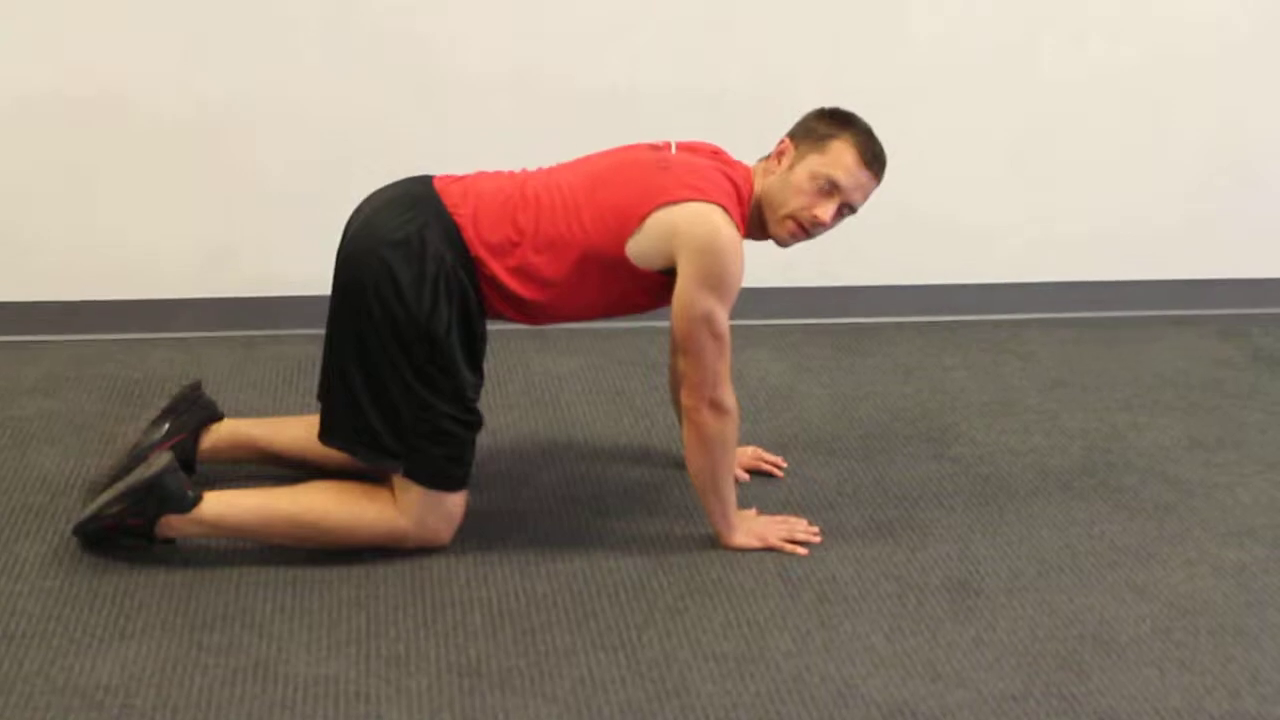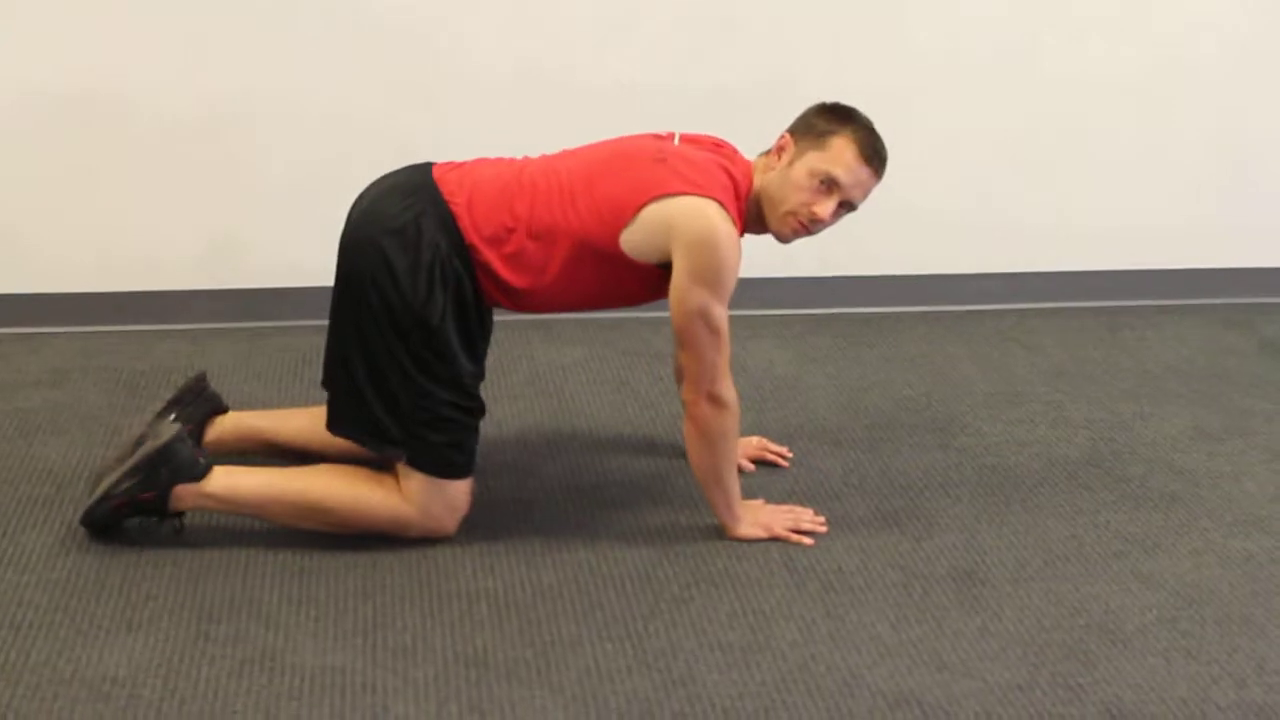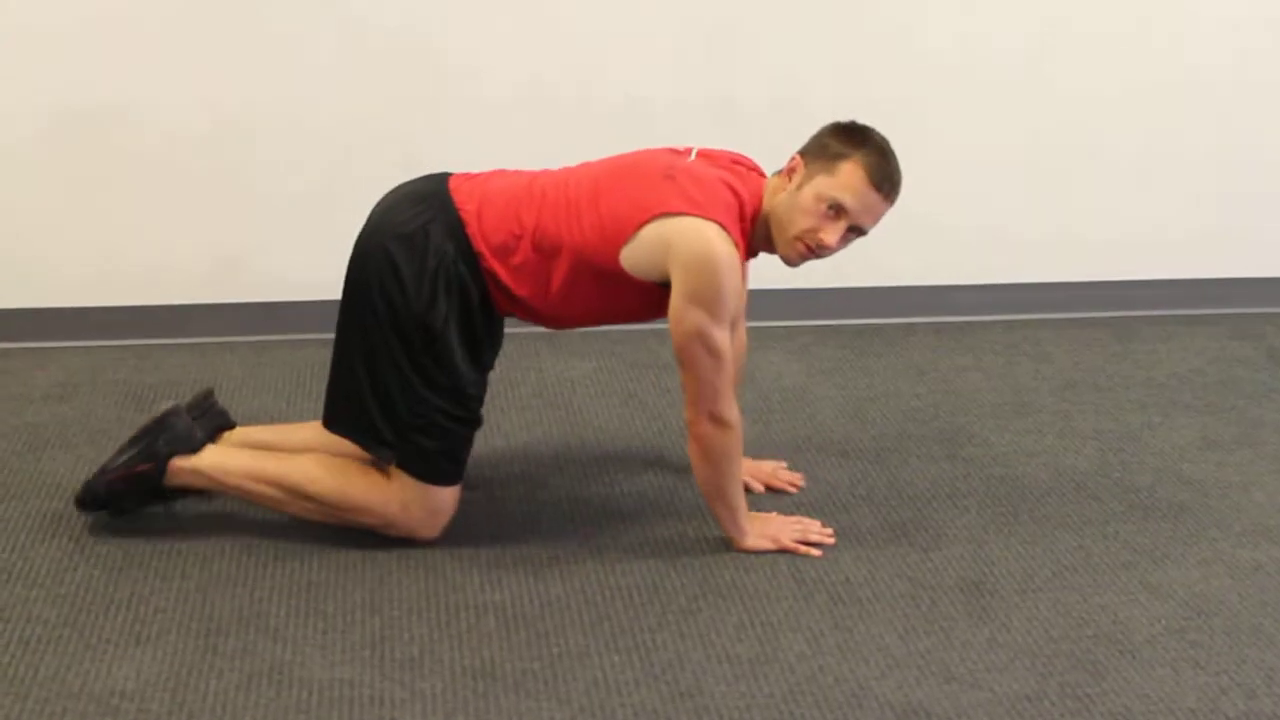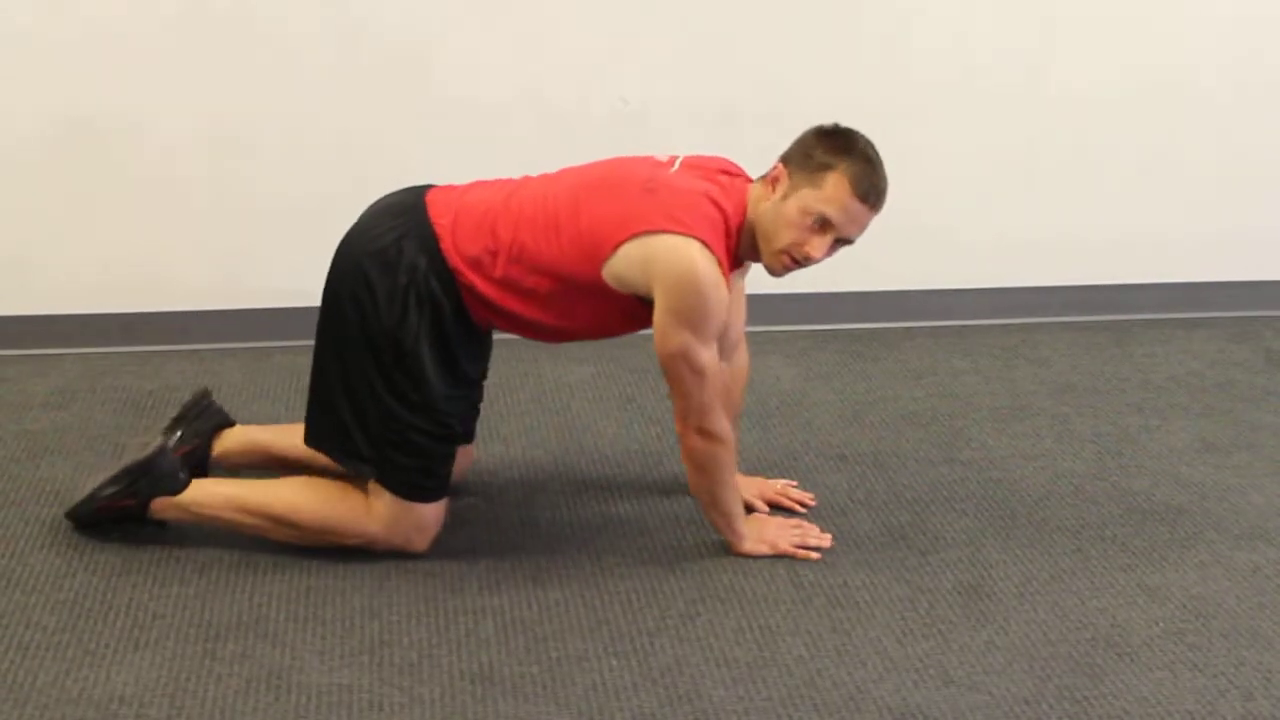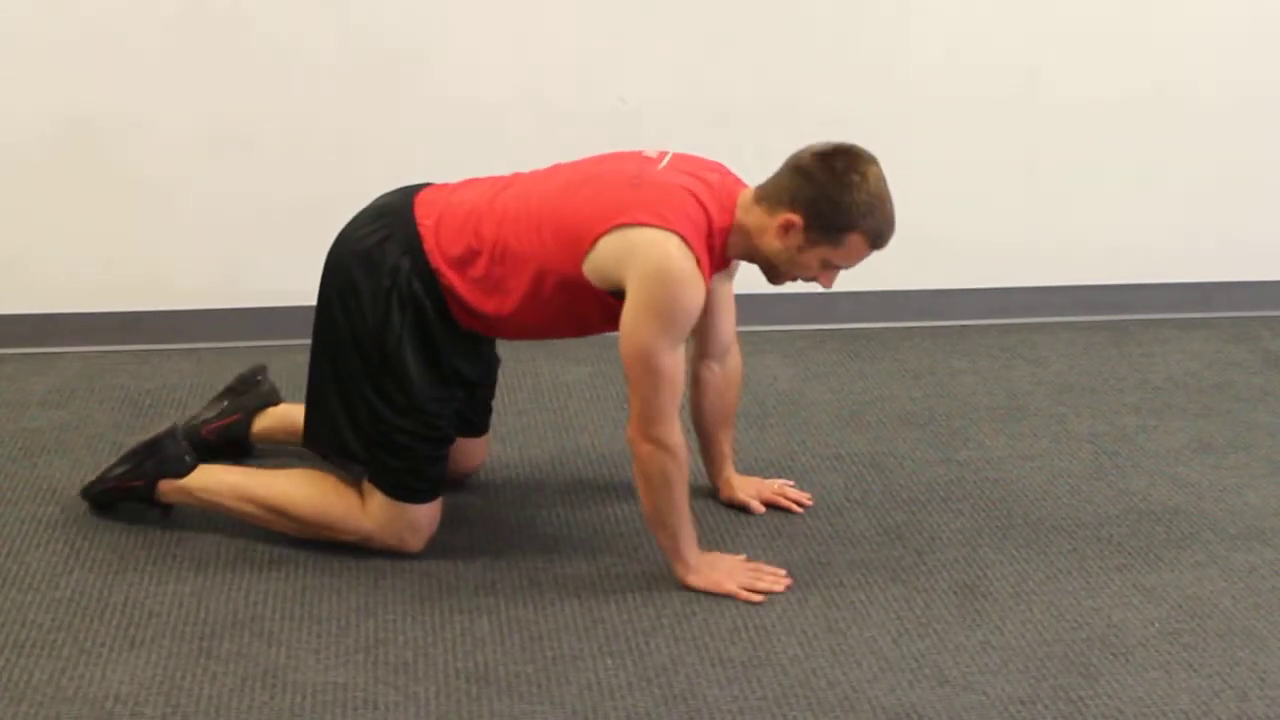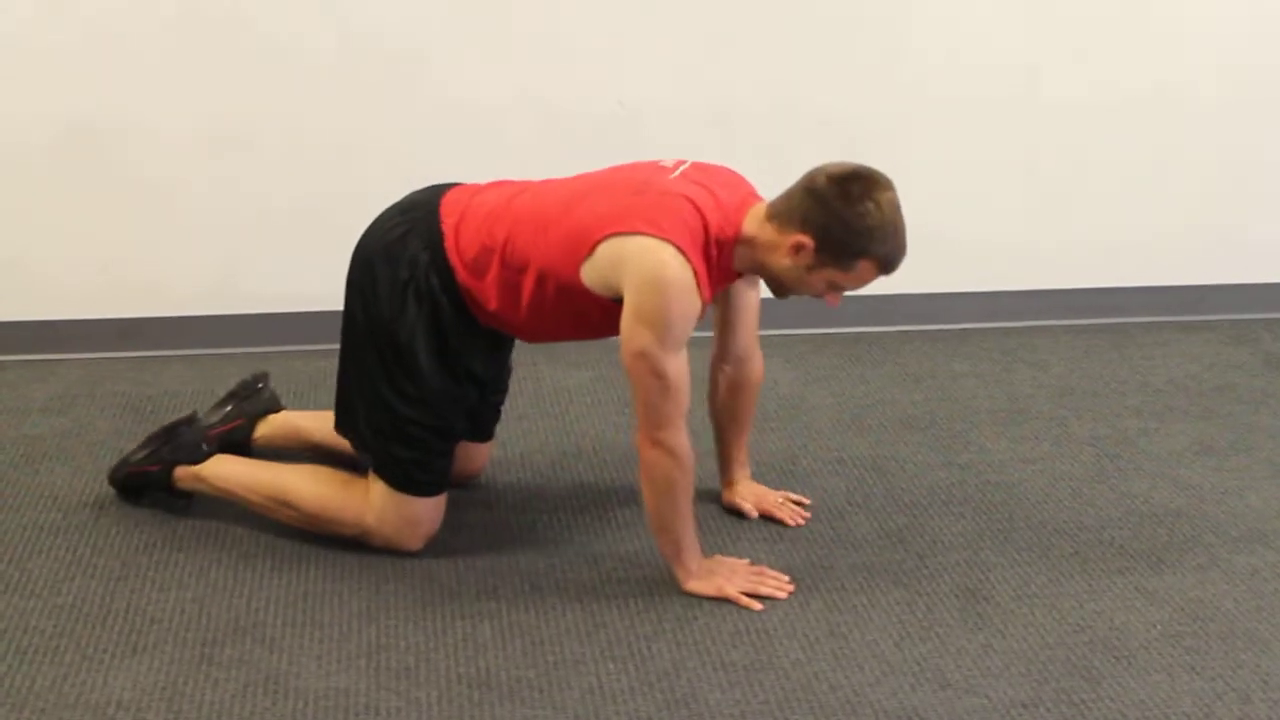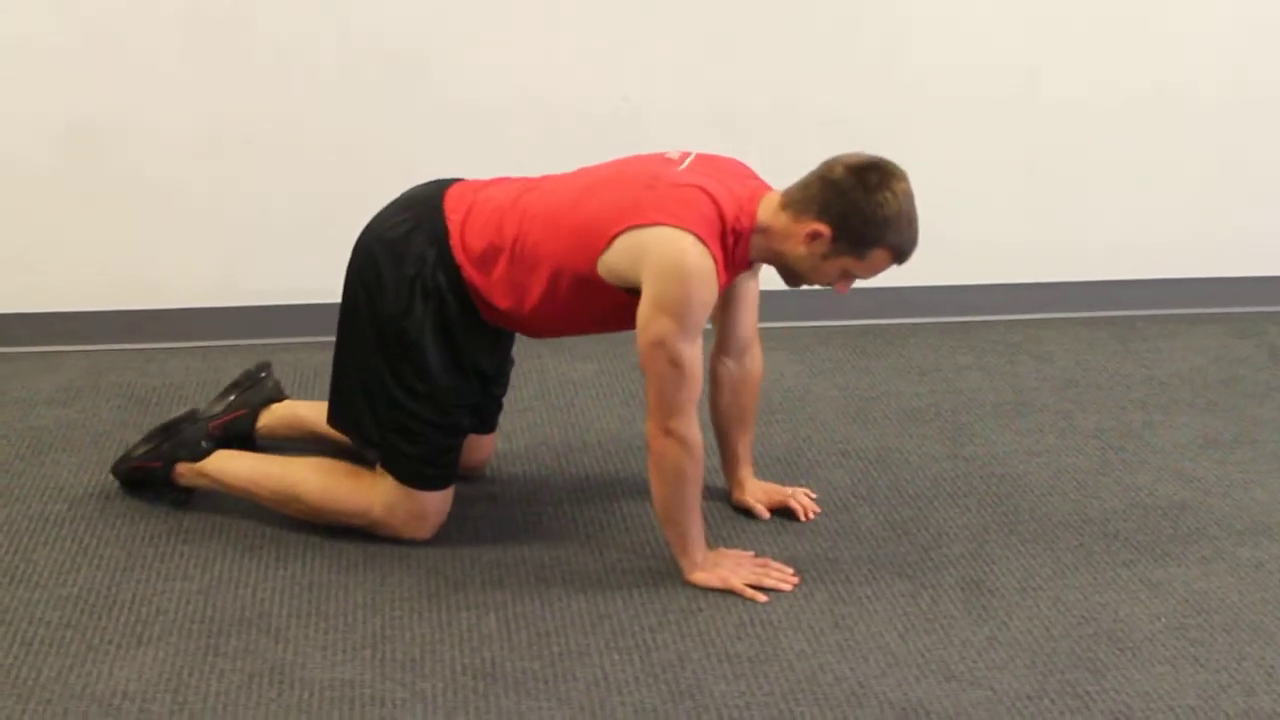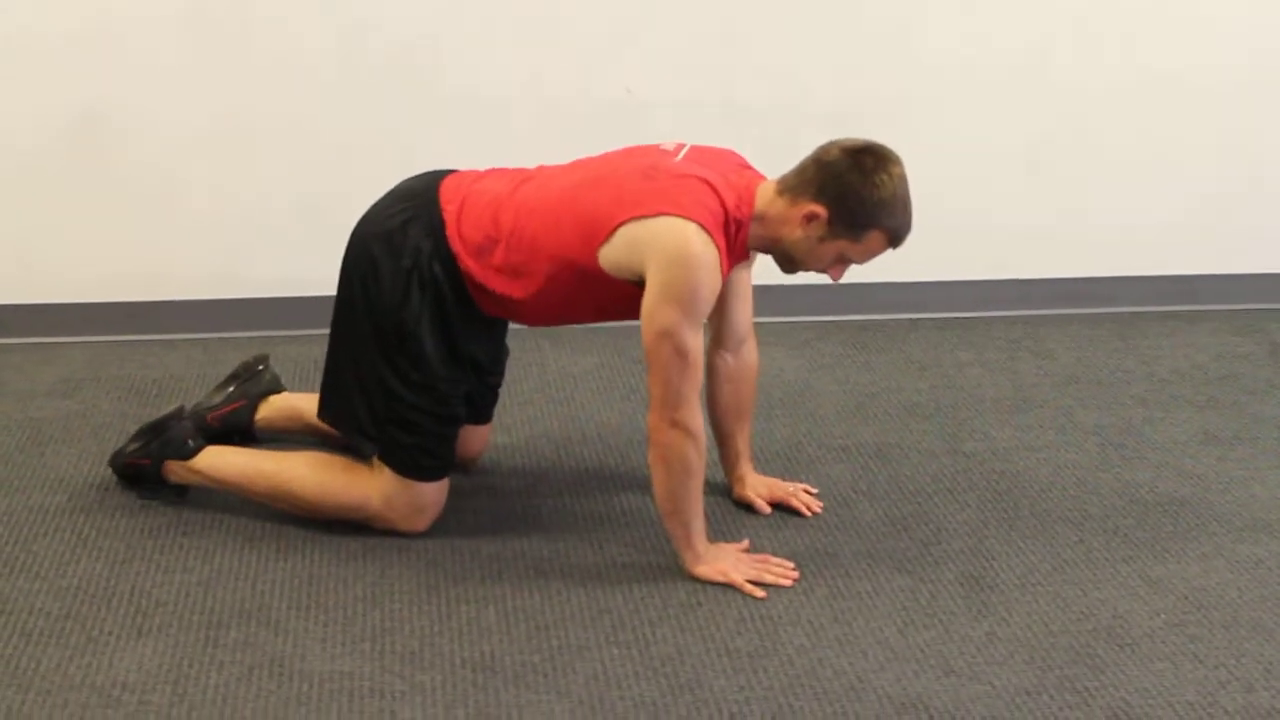
dt=0.4s
person 1, frame 1
left shoulder: (710, 175)
right shoulder: (714, 233)
left elbow: (687, 354)
right elbow: (707, 397)
left wrist: (714, 449)
right wrist: (730, 525)
left hip: (412, 225)
right hip: (419, 266)
left knee: (402, 447)
right knee: (427, 516)
left ankle: (204, 432)
right ankle: (171, 505)
person 1, frame 2
left shoulder: (716, 168)
right shoulder: (709, 226)
left elbow: (694, 345)
right elbow: (706, 389)
left wrist: (715, 440)
right wrist: (735, 516)
left hip: (417, 216)
right hip: (418, 252)
left knee: (408, 438)
right knee: (433, 505)
left ankle: (211, 422)
right ankle: (184, 478)
person 1, frame 3
left shoulder: (739, 184)
right shoulder: (708, 244)
left elbow: (730, 334)
right elbow: (709, 410)
left wrist: (729, 461)
right wrist: (740, 526)
left hip: (438, 225)
right hip: (426, 261)
left knee: (416, 449)
right knee: (419, 509)
left ankle: (218, 433)
right ankle: (182, 461)
person 1, frame 4
left shoulder: (729, 194)
right shoulder: (691, 262)
left elbow: (728, 355)
right elbow: (702, 426)
left wrist: (734, 480)
right wrist: (739, 531)
left hip: (426, 239)
right hip: (402, 280)
left knee: (440, 464)
right knee: (405, 524)
left ankle: (218, 440)
right ankle: (169, 492)
person 1, frame 5
left shoulder: (723, 200)
right shoulder: (670, 259)
left elbow: (717, 356)
right elbow: (653, 436)
left wrist: (728, 478)
right wrist: (689, 563)
left hip: (429, 240)
right hip: (392, 280)
left knee: (460, 458)
right knee: (401, 523)
left ankle: (260, 416)
right ankle: (178, 476)
person 1, frame 6
left shoulder: (743, 213)
right shoulder: (667, 267)
left elbow: (739, 358)
right elbow: (660, 439)
left wrist: (737, 478)
right wrist: (692, 569)
left hip: (456, 249)
right hip: (413, 273)
left knee: (463, 462)
right knee: (403, 522)
left ankle: (258, 422)
right ankle: (190, 464)
person 1, frame 7
left shoulder: (748, 204)
right shoulder: (687, 257)
left elbow: (737, 354)
right elbow: (670, 428)
left wrist: (743, 477)
right wrist: (695, 559)
left hip: (456, 240)
right hip: (415, 272)
left knee: (467, 453)
right knee: (411, 511)
left ankle: (263, 412)
right ankle: (193, 459)
person 1, frame 8
left shoulder: (741, 191)
right shoulder: (690, 247)
left elbow: (732, 348)
right elbow: (673, 421)
left wrist: (743, 472)
right wrist: (698, 554)
left hip: (449, 230)
right hip: (413, 264)
left knee: (462, 446)
right knee: (407, 504)
left ankle: (261, 403)
right ankle: (183, 455)
